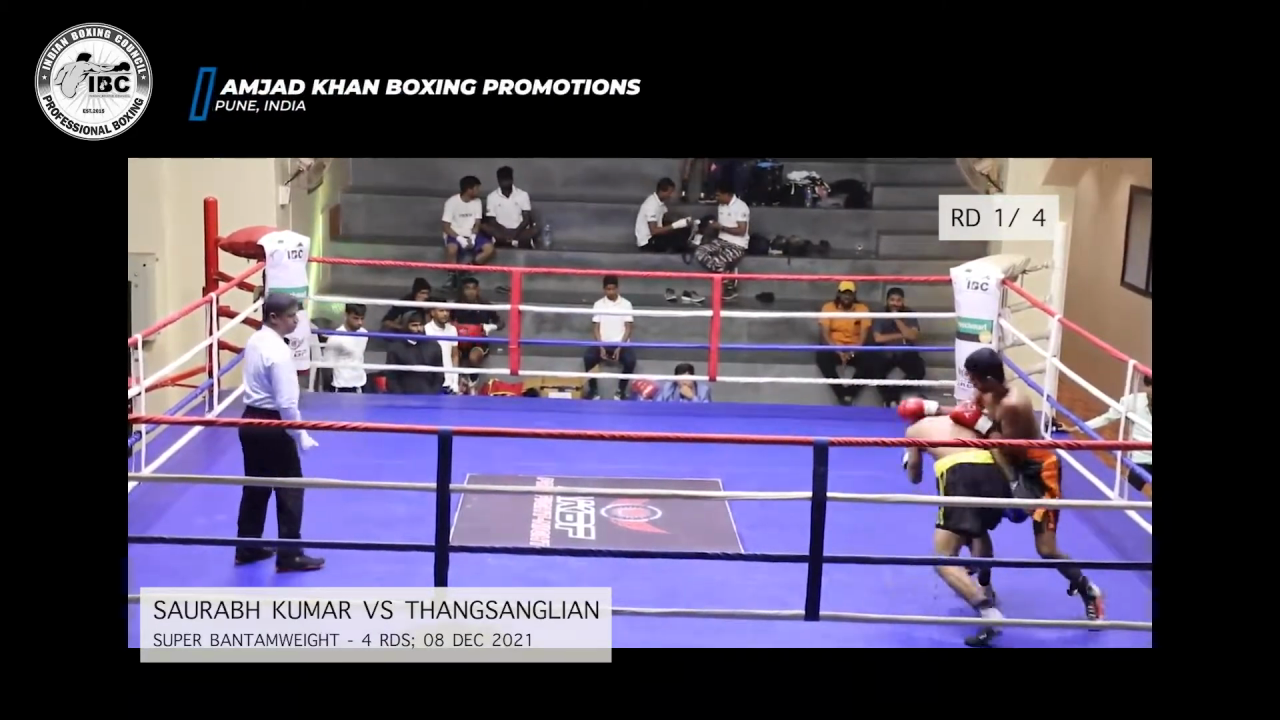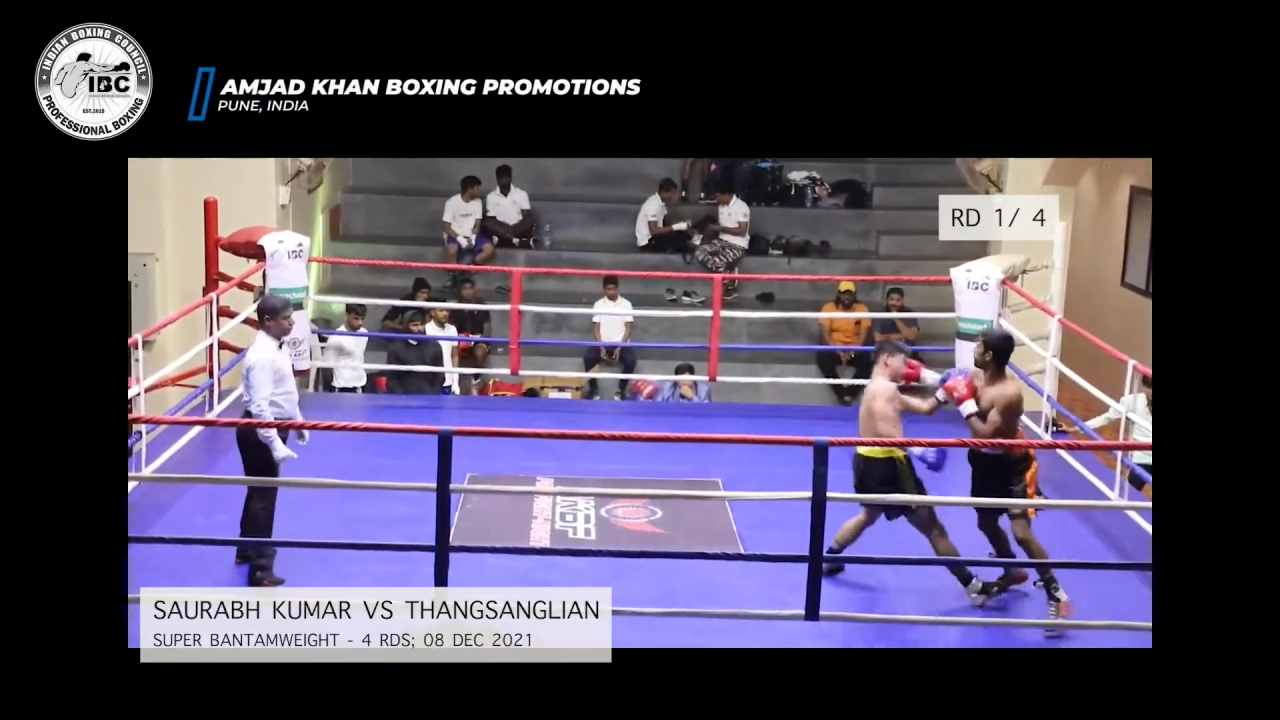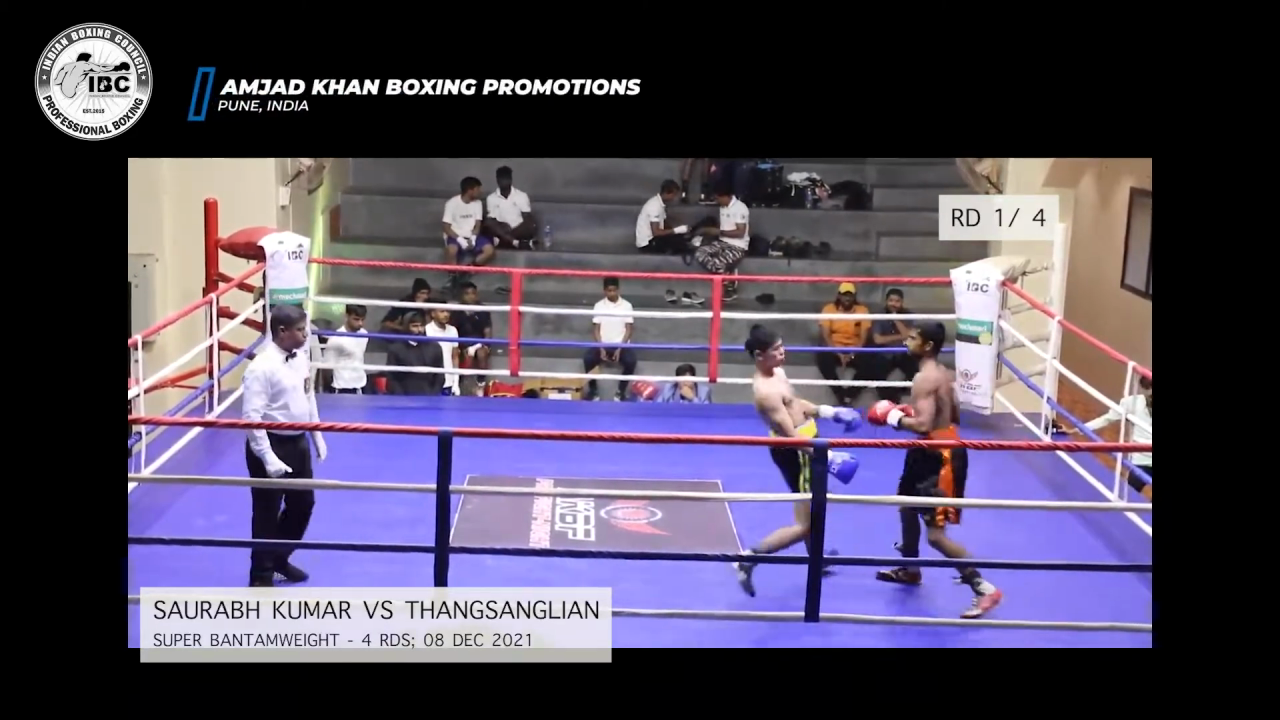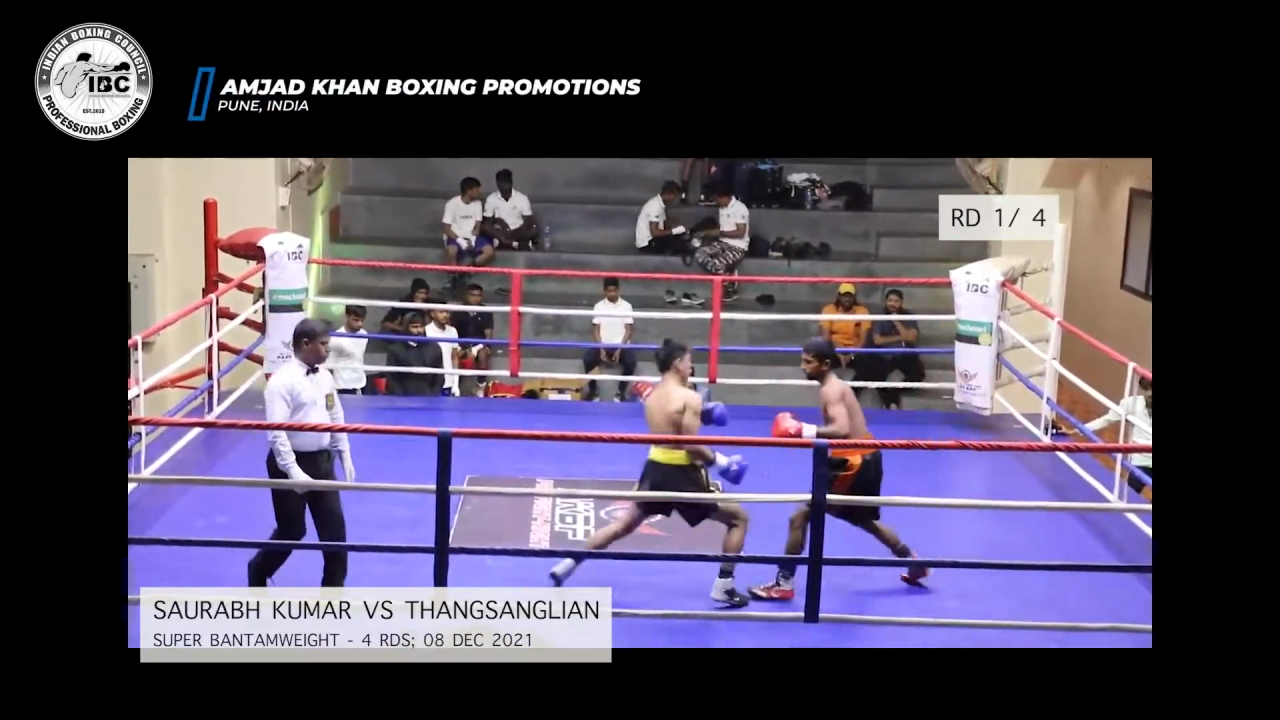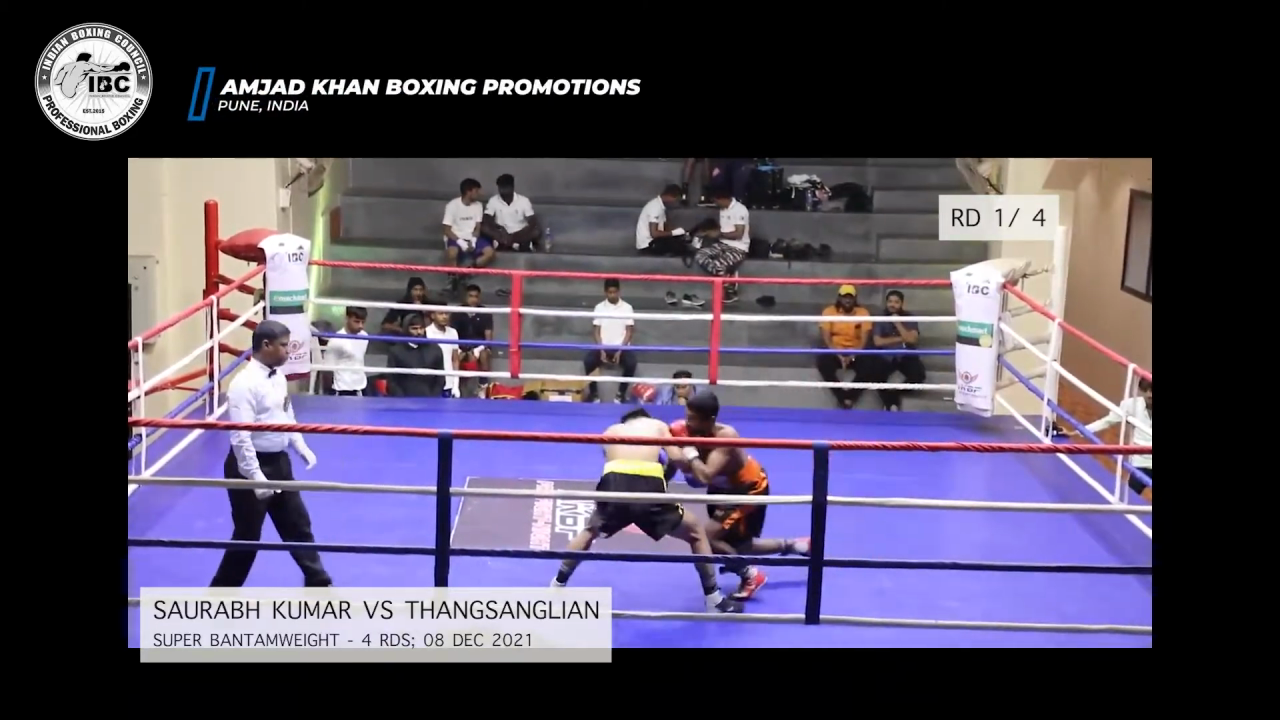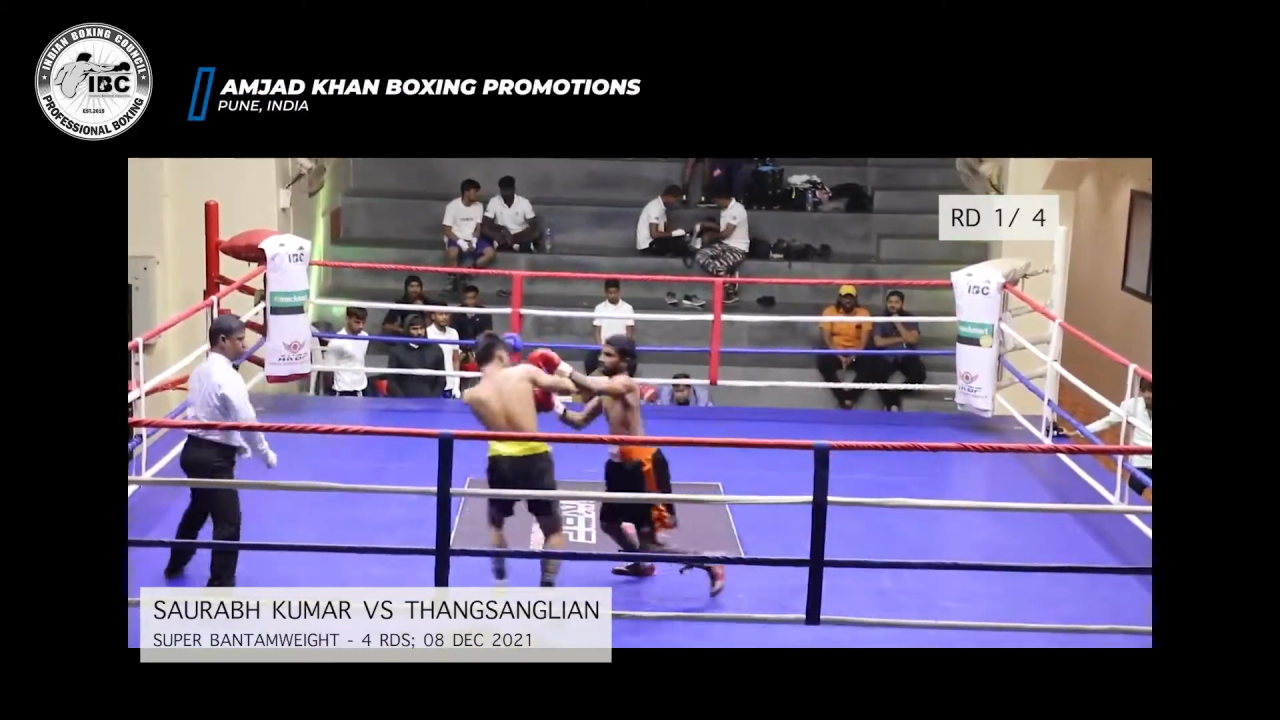
dt=0.4s
person 1, frame 1
left shoulder: (256, 341)
right shoulder: (278, 352)
right elbow: (285, 401)
right wrist: (301, 436)
left hip: (252, 420)
right hip: (271, 425)
left knee: (256, 487)
right knee: (290, 488)
left ankle: (248, 548)
right ankle: (290, 554)
person 1, frame 2
left shoulder: (277, 347)
right shoulder: (261, 356)
right elbow: (259, 406)
left wrist: (298, 421)
right wrist: (275, 443)
left hip: (275, 428)
right hip: (261, 432)
left knee: (259, 492)
right knee: (264, 496)
left ankle: (248, 548)
right ankle: (260, 569)
person 1, frame 3
left shoulder: (301, 360)
right shoulder: (261, 367)
right elbow: (252, 417)
left wrist: (318, 436)
right wrist: (267, 457)
left hip: (298, 442)
right hip: (271, 445)
left knee: (303, 504)
right knee: (267, 513)
left ankle: (280, 557)
right ankle: (261, 579)
person 1, frame 4
left shoulder: (324, 377)
right shoulder: (282, 381)
left elbow: (336, 417)
right elbow: (276, 432)
left wrist: (345, 455)
right wrist: (293, 471)
left hip: (321, 460)
right hip: (292, 465)
left knee: (334, 527)
right knee: (291, 530)
left ankle: (334, 587)
right ankle: (257, 575)
person 1, frame 5
left shoulder: (278, 379)
right shoulder: (245, 385)
right elbow: (240, 437)
left wrist: (301, 447)
right wrist: (255, 478)
left hip: (277, 461)
right hip: (250, 465)
left knee: (298, 523)
right knee: (248, 534)
left ankle: (318, 582)
person 1, frame 6
left shoulder: (202, 372)
right shoulder: (227, 378)
right elbow: (246, 420)
left wrist: (235, 441)
right wrist: (265, 453)
left hip: (193, 449)
right hip: (214, 456)
left knee: (198, 510)
right knee: (228, 522)
left ankle: (177, 563)
right ankle: (221, 588)
person 2, frame 1
left shoulder: (1014, 404)
right shoulder: (989, 395)
left elbow: (1006, 448)
right elbow: (967, 415)
left wrist: (983, 425)
right wrist: (928, 407)
left hip: (1039, 470)
right hip: (1012, 466)
left knee: (1046, 549)
left ankle: (1089, 593)
person 2, frame 2
left shoulder: (1010, 393)
right shoulder: (978, 377)
left elbow: (987, 436)
left wrist: (966, 407)
left hip: (1011, 463)
right hip: (986, 460)
left knee: (1022, 533)
right knee: (986, 523)
left ankle: (1057, 597)
right ankle: (1014, 570)
person 2, frame 3
left shoulder: (925, 378)
right shoulder: (942, 373)
left elbow: (924, 426)
right elbow: (953, 417)
left wrist: (893, 417)
right wrist: (908, 414)
left hip: (939, 456)
right hip: (935, 453)
left knee: (936, 533)
right knee: (907, 509)
left ankle: (984, 590)
right ankle: (908, 570)
person 2, frame 4
left shoulder: (830, 390)
right shoulder: (837, 386)
left elbow: (843, 431)
right elbow: (838, 428)
left wrist: (807, 433)
right wrist: (802, 430)
left hip: (851, 465)
right hip: (867, 460)
left knee: (799, 520)
right knee: (866, 521)
left ankle: (783, 584)
right ankle: (915, 565)
person 2, frame 5
left shoulder: (727, 436)
right shoulder: (691, 431)
left elbow: (705, 477)
left wrist: (688, 449)
left hip: (750, 487)
right hip: (724, 486)
left knee: (709, 535)
right knee: (740, 544)
left ankle: (751, 576)
right ankle: (799, 546)
person 2, frame 6
left shoulder: (623, 383)
right shoulder: (606, 388)
left elbow: (590, 386)
right elbow: (577, 422)
left wrist: (559, 366)
right wrist: (555, 406)
left hip: (642, 466)
right hip: (621, 464)
left knee: (650, 543)
right knee: (607, 520)
left ankle: (708, 566)
right ankle: (640, 563)
person 3, frame 1
left shoulder: (915, 430)
left elbow: (914, 476)
left wrist: (907, 462)
left hip: (956, 475)
right hip: (988, 471)
left knee: (943, 562)
right knee: (979, 534)
left ankle: (989, 614)
right ankle: (982, 591)
person 3, frame 2
left shoulder: (889, 388)
right shoulder: (885, 387)
left elbow: (924, 407)
right elbow: (882, 431)
right wrist: (917, 450)
left hip: (867, 463)
right hip: (884, 463)
left knee: (869, 516)
right knee: (935, 530)
left ankle: (830, 560)
right ankle: (976, 588)
person 3, frame 3
left shoulder: (775, 374)
right shoulder: (766, 391)
right elbow: (790, 434)
left wrist: (829, 412)
right wrist: (828, 455)
left hip: (801, 449)
right hip: (795, 452)
right knee: (805, 526)
right ankle: (747, 563)
person 3, frame 4
left shoulder: (652, 395)
right shoulder: (689, 399)
right elbow: (694, 446)
left wrist: (702, 413)
right wrist: (719, 462)
left hip: (654, 470)
right hip: (683, 475)
left knee: (625, 525)
right knee: (738, 520)
left ankle: (566, 567)
right ankle: (723, 588)
person 3, frame 5
left shoulder: (611, 432)
right shoulder: (659, 427)
left hip: (613, 484)
right hip: (648, 488)
left knee: (590, 532)
right knee: (696, 534)
left ankle: (558, 585)
right ankle: (714, 600)
person 3, frame 6
left shoulder: (471, 396)
right shoulder: (523, 372)
right elbow: (568, 387)
left hip: (501, 463)
right hip: (536, 461)
left knee: (496, 525)
right knee: (554, 532)
left ankle: (500, 579)
